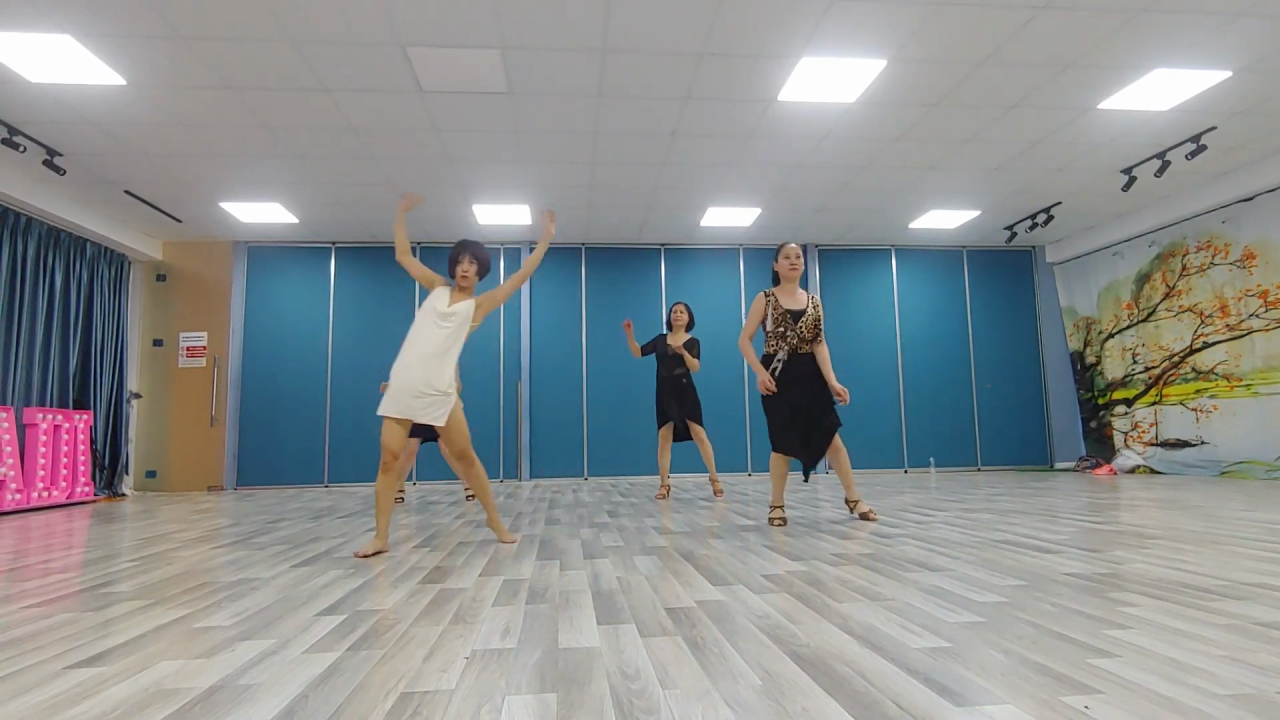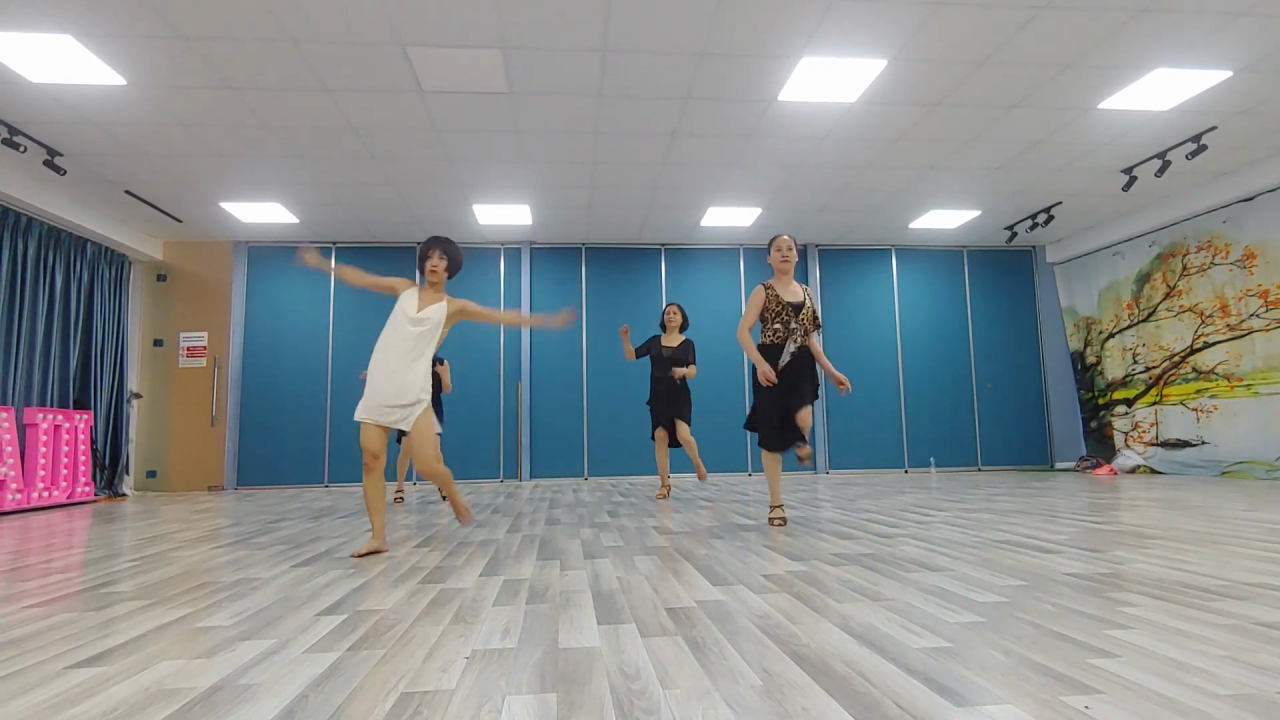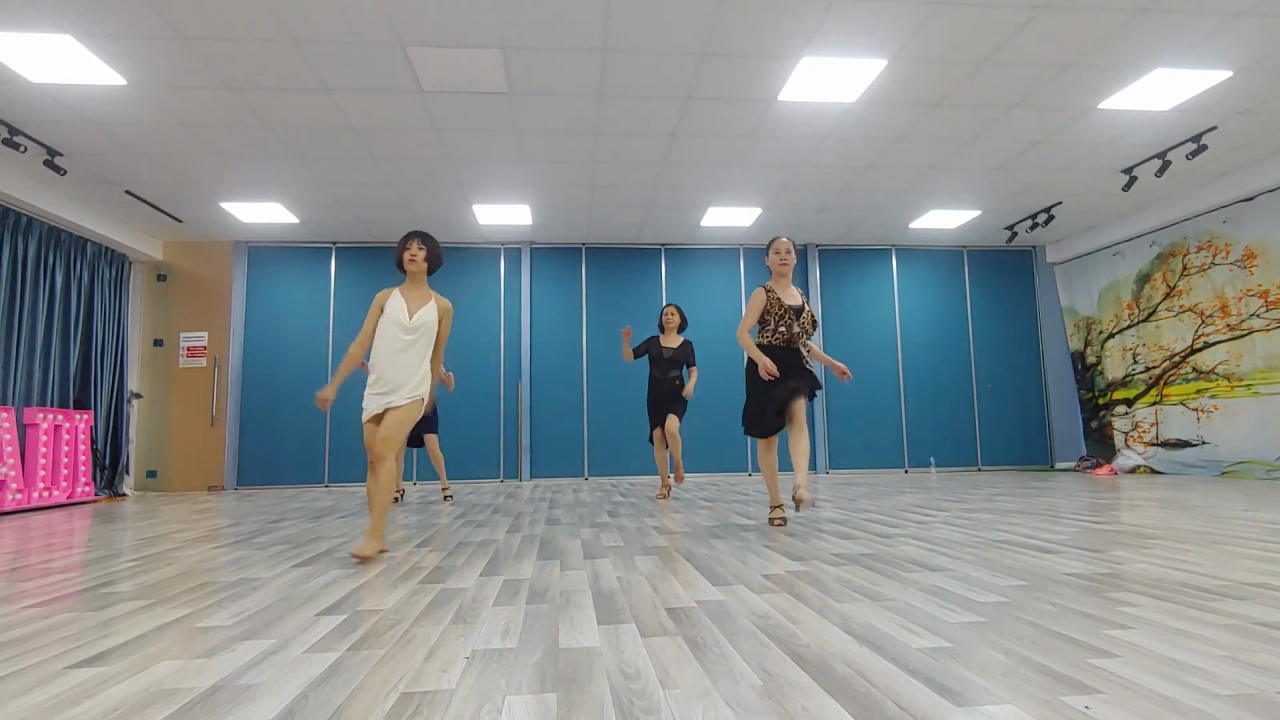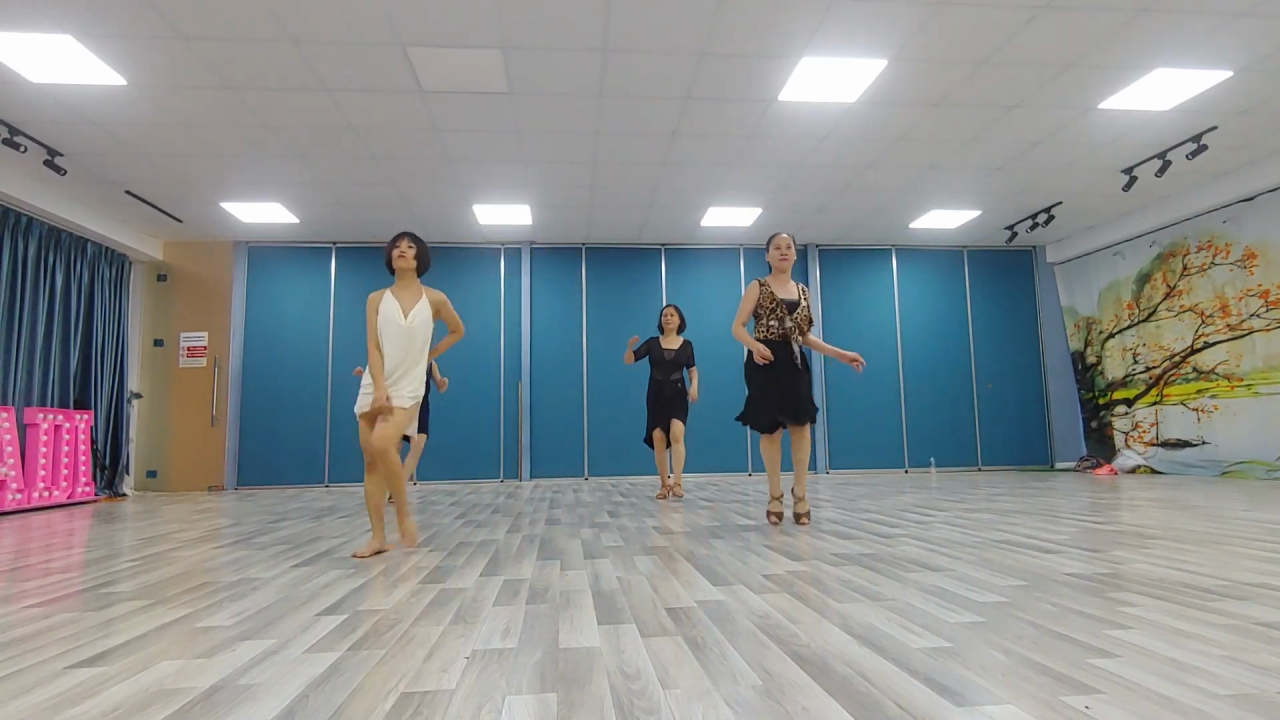
dt=0.2s
person 1, frame 1
left shoulder: (480, 304)
right shoulder: (437, 288)
left elbow: (523, 274)
right elbow: (404, 256)
left wrist: (545, 237)
right wrist: (402, 214)
left hip: (439, 391)
right hip: (403, 384)
left knee: (465, 455)
right knee: (389, 458)
left ankle: (495, 520)
right ankle: (381, 536)
person 1, frame 2
left shoulder: (453, 307)
right shoulder: (405, 289)
left elbow: (501, 315)
right elbow: (360, 278)
left wrist: (546, 321)
right wrist: (320, 263)
left hip: (414, 397)
right hip: (377, 392)
left knee: (429, 466)
right knee: (371, 462)
left ankle: (457, 500)
right ankle: (377, 537)
person 1, frame 3
left shoulder: (441, 306)
right shoulder: (385, 297)
right elbow: (361, 344)
left wrist: (432, 393)
right wrist: (333, 385)
left hip: (412, 391)
right hip: (377, 390)
left knee: (384, 446)
right knee: (374, 459)
left ankle: (374, 534)
right ankle: (377, 537)
person 1, frame 4
left shoulder: (435, 299)
right shoulder: (376, 299)
left elbow: (458, 331)
right elbow: (373, 348)
left wrist: (427, 357)
right wrist: (379, 390)
left hip: (408, 391)
right hip: (375, 389)
left knee: (383, 445)
right knee: (371, 462)
left ankle: (404, 515)
right ankle: (378, 537)
person 2, frame 1
left shoulder: (813, 302)
right shoulder: (764, 299)
left elbow: (819, 344)
right elbow: (744, 340)
left wrist: (832, 381)
right wrist: (759, 372)
left hip: (809, 374)
right hip: (778, 376)
left knee: (829, 436)
right knee: (784, 442)
left ankle: (853, 498)
right ankle: (777, 505)
person 2, frame 2
left shoulder: (806, 292)
right shoulder: (763, 291)
left elbow: (811, 337)
right elbow: (743, 331)
left wrist: (831, 371)
right wrist: (760, 363)
left hip: (801, 364)
right hip: (771, 365)
left knee: (803, 420)
right knee: (771, 435)
left ankle: (801, 441)
right ankle: (776, 505)
person 2, frame 3
left shoulder: (800, 295)
right shoulder: (762, 293)
right elbow: (742, 333)
left wrist: (832, 363)
right wrist: (760, 359)
left hip: (794, 363)
right hip: (768, 367)
left knee: (798, 416)
right knee: (767, 435)
left ankle: (801, 485)
right ankle: (775, 504)
person 2, frame 4
left shoulder: (802, 291)
right shoulder: (758, 287)
left elbow: (805, 336)
right elbow: (737, 327)
left wrist: (840, 354)
right wrist: (754, 345)
left hip: (793, 362)
right hip: (765, 362)
left knee: (801, 425)
right knee: (771, 428)
left ankle: (800, 494)
right ankle: (775, 496)
person 3, frame 1
left shoulder: (692, 342)
right shoulder: (660, 339)
left elbow: (695, 367)
right elbow: (638, 353)
left wrist: (683, 352)
right wrist: (629, 334)
left hip: (685, 392)
right hip: (664, 394)
left knee: (699, 434)
right knee: (664, 438)
left ankle: (714, 478)
right ankle: (664, 485)
person 3, frame 2
left shoulder: (687, 343)
right shoulder: (654, 341)
left elbow: (693, 371)
right elbow: (631, 356)
left wrist: (684, 371)
right wrist: (626, 339)
left hip: (679, 394)
right hip: (658, 394)
left knee: (683, 435)
right knee: (660, 438)
left ankle: (697, 463)
right ankle: (664, 484)
person 3, frame 3
left shoulder: (686, 344)
right shoulder: (653, 341)
left elbow: (693, 370)
right elbow: (629, 357)
left wrist: (691, 384)
right wrist: (626, 340)
left hip: (677, 395)
right hip: (655, 395)
left knee: (671, 428)
right knee: (658, 438)
left ankle: (678, 463)
right ankle: (665, 484)
person 3, frame 4
left shoulder: (686, 345)
right shoulder: (652, 343)
left elbow: (692, 370)
right elbow: (629, 360)
left wrist: (694, 386)
right wrist: (629, 347)
left hip: (678, 396)
right hip: (656, 396)
left knee: (676, 434)
right knee: (658, 439)
left ankle: (677, 483)
right ankle: (664, 484)
